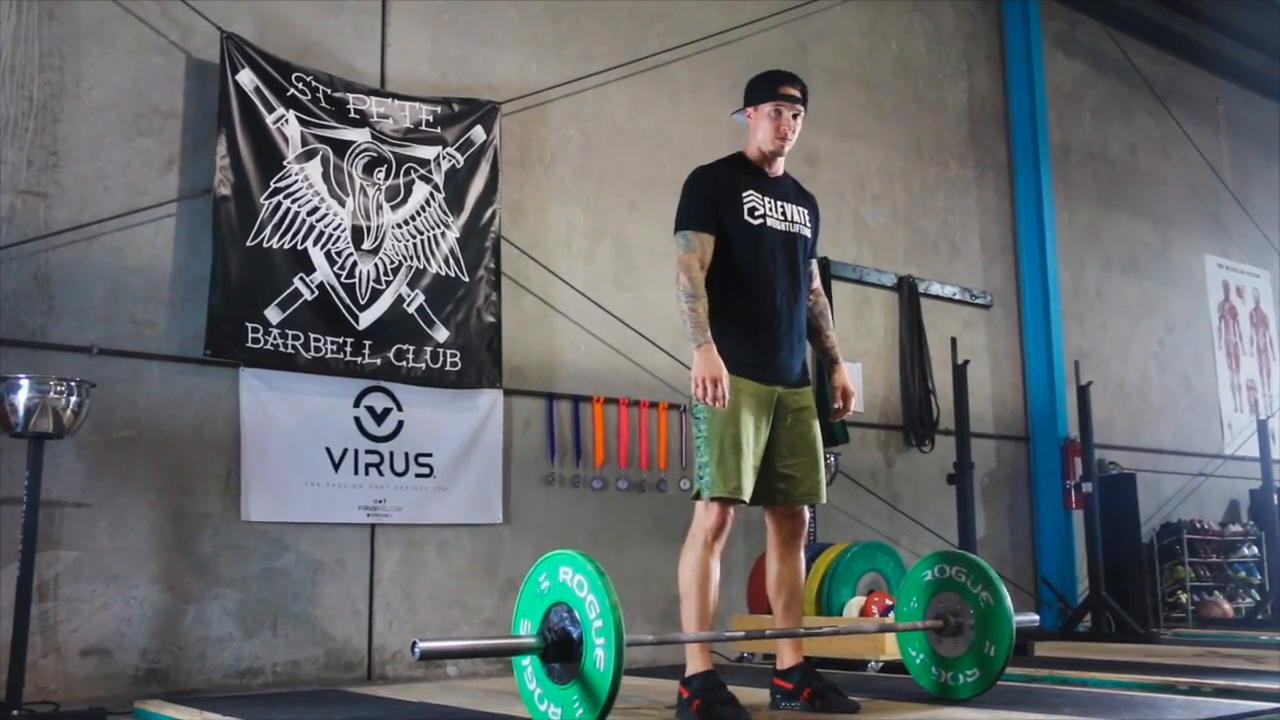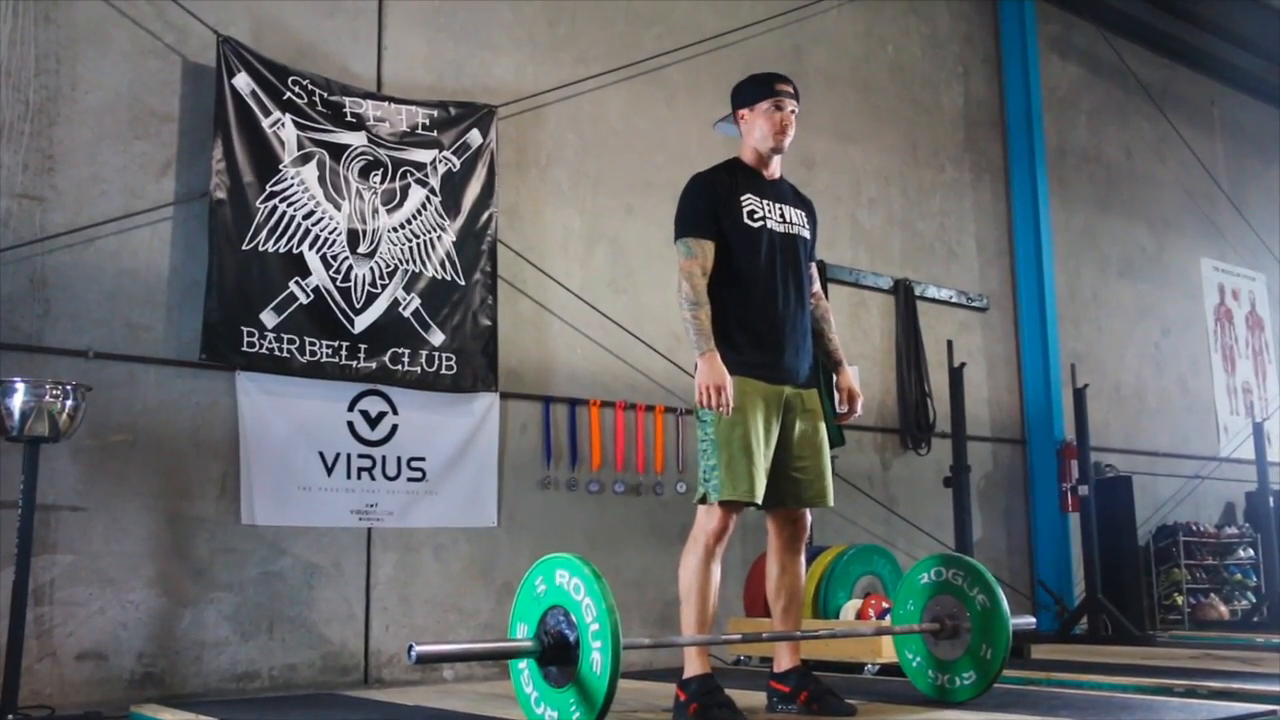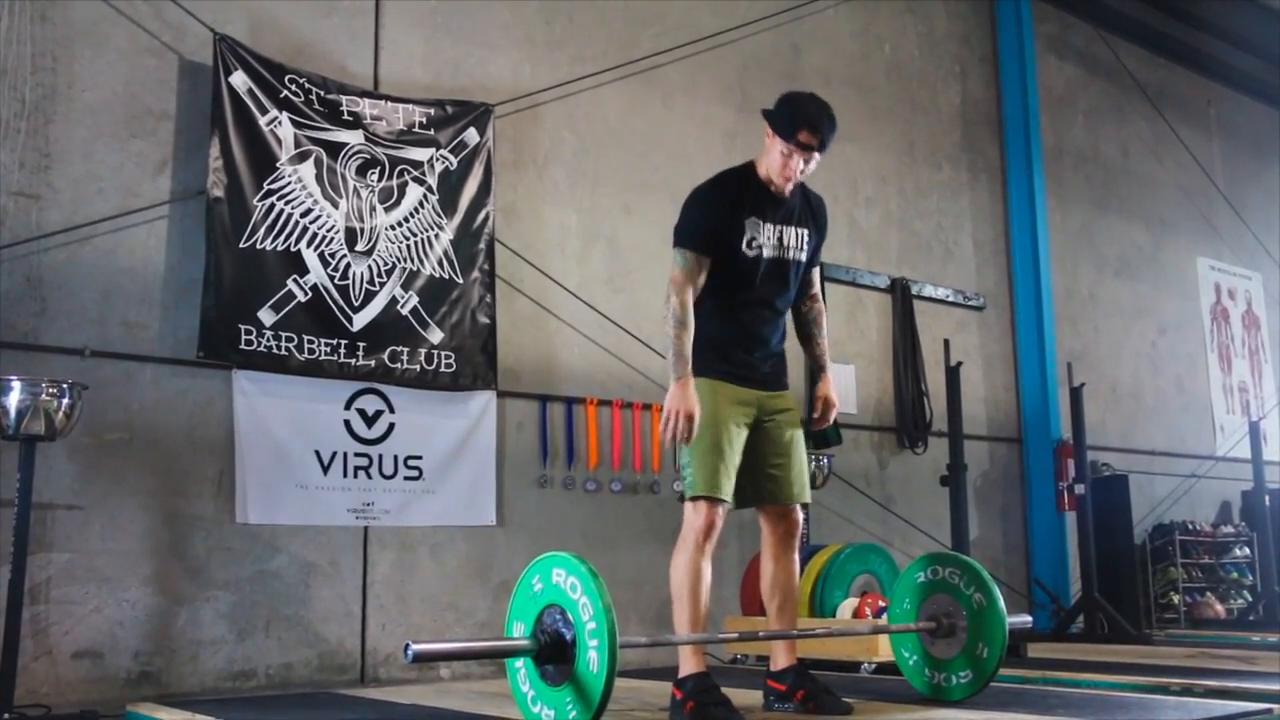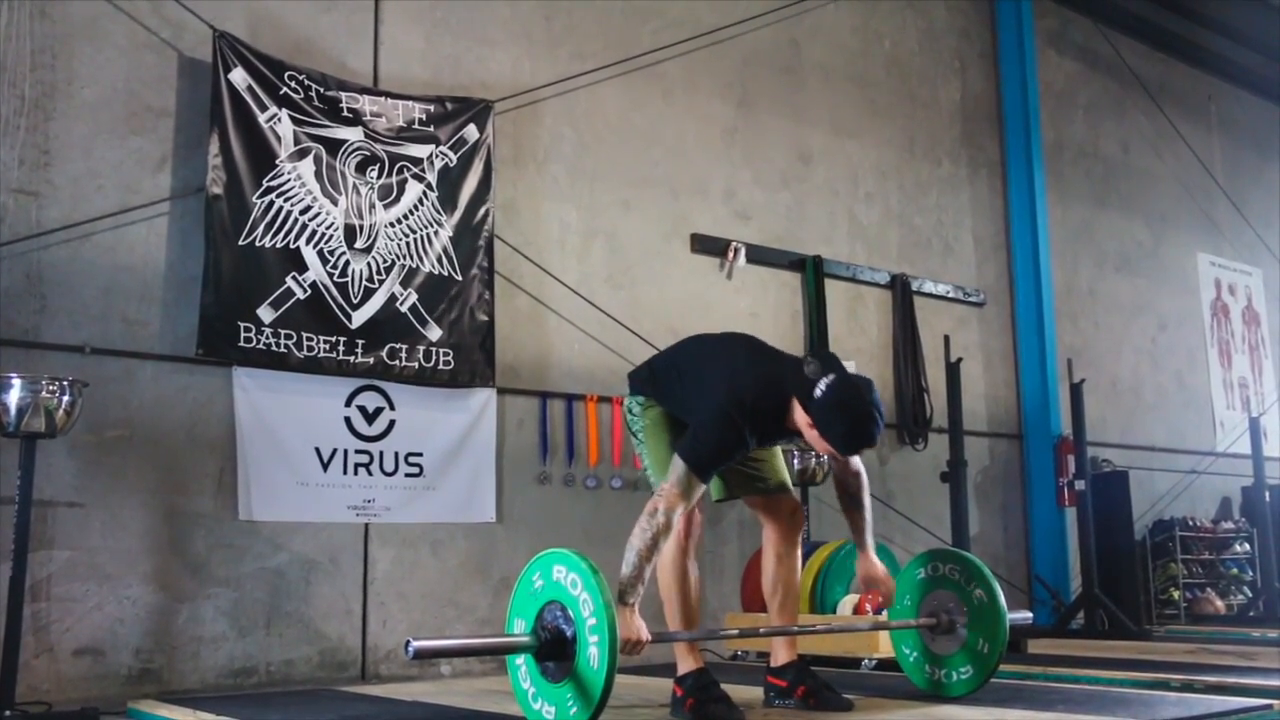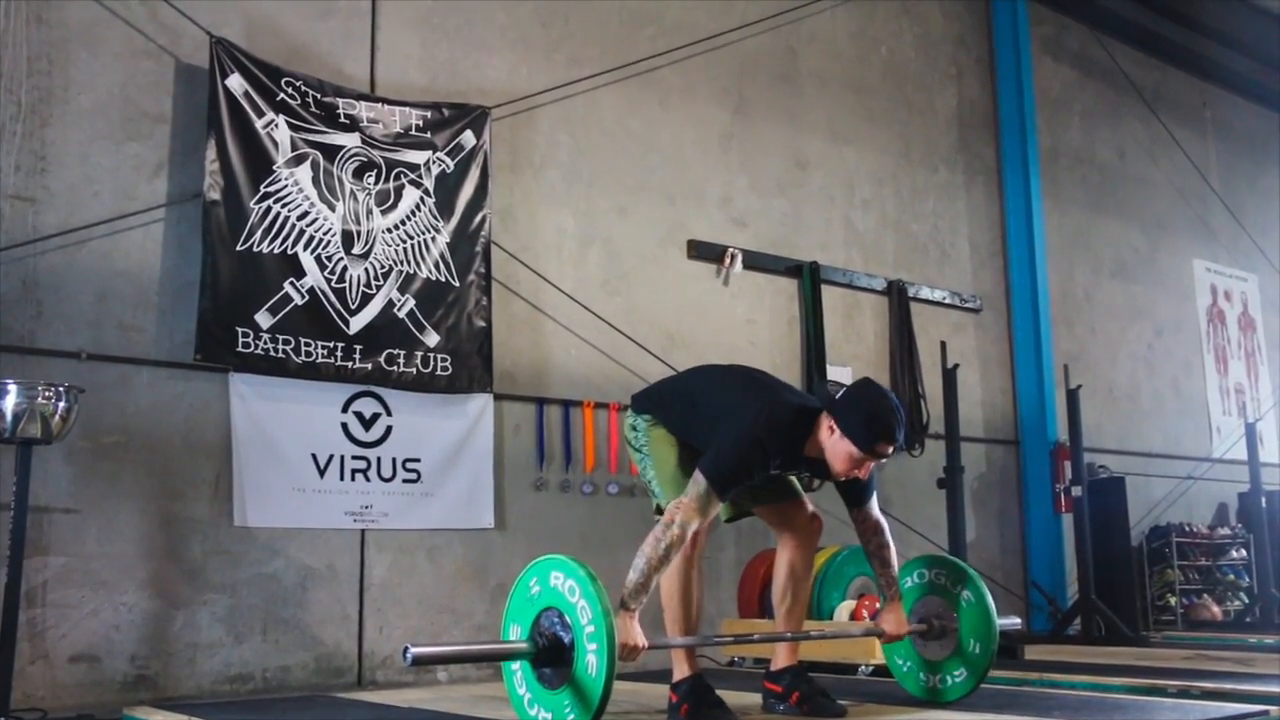
dt=1s
person 1, frame 1
left shoulder: (803, 201)
right shoulder: (713, 182)
right elbow: (689, 270)
left wrist: (835, 364)
right wrist: (704, 347)
left hip: (791, 381)
right hip: (734, 374)
left knee: (792, 519)
right knee: (715, 512)
person 1, frame 2
left shoulder: (800, 204)
right shoulder: (711, 188)
right elbow: (692, 279)
left wrist: (839, 366)
right wrist: (708, 355)
left hip: (798, 382)
right hip: (739, 377)
left knee: (793, 523)
right knee: (718, 516)
person 1, frame 3
left shoulder: (812, 210)
right shoulder: (717, 198)
right elbow: (681, 292)
left wrist: (823, 373)
right wrist: (680, 382)
left hip: (773, 386)
right hip: (714, 380)
left knee: (786, 521)
right knee: (705, 516)
person 1, frame 4
left shoulder: (829, 396)
right shoulder: (731, 416)
left elbow: (850, 472)
right elbow: (665, 510)
left wrist: (866, 553)
right wrist: (625, 608)
right hip: (660, 402)
left knee: (787, 516)
right knee: (686, 519)
left ankle: (784, 671)
right ankle: (690, 678)
person 1, frame 5
left shoulder: (842, 447)
right shoulder: (759, 437)
left elbow: (872, 526)
right elbow: (679, 522)
left wrist: (893, 603)
right wrist: (627, 614)
left hip: (718, 425)
right hip: (660, 420)
left knee: (803, 524)
right knee: (693, 530)
left ankle: (783, 676)
right ankle: (685, 684)
